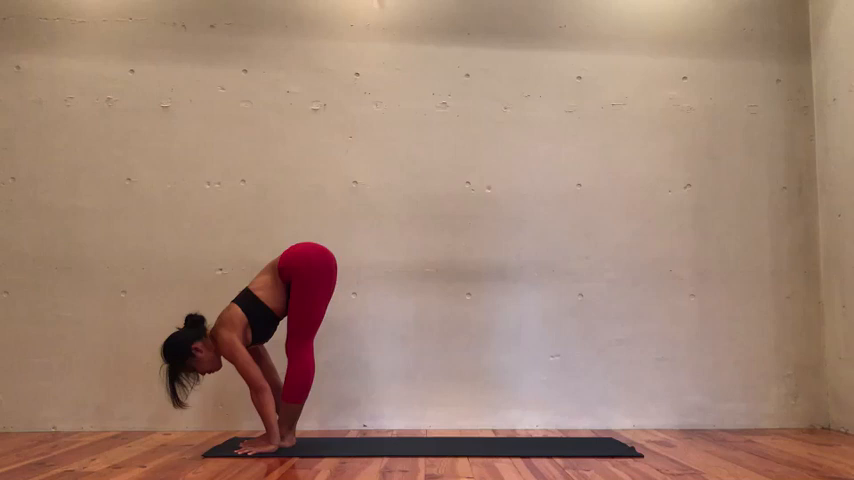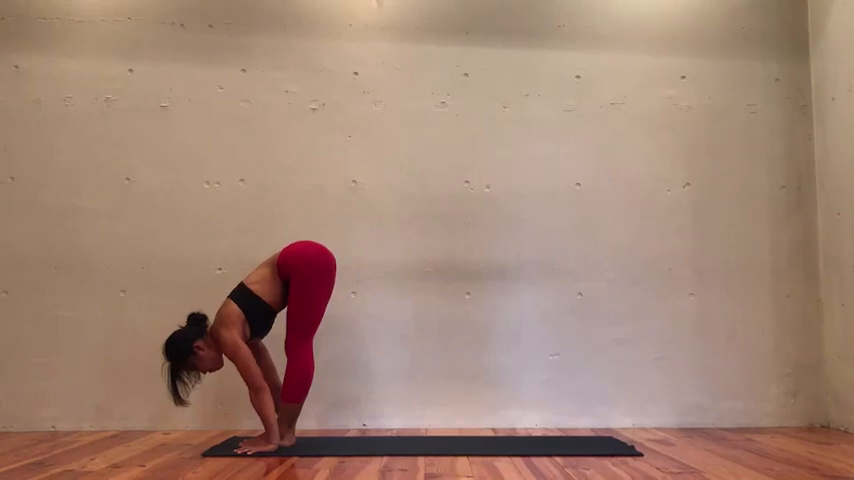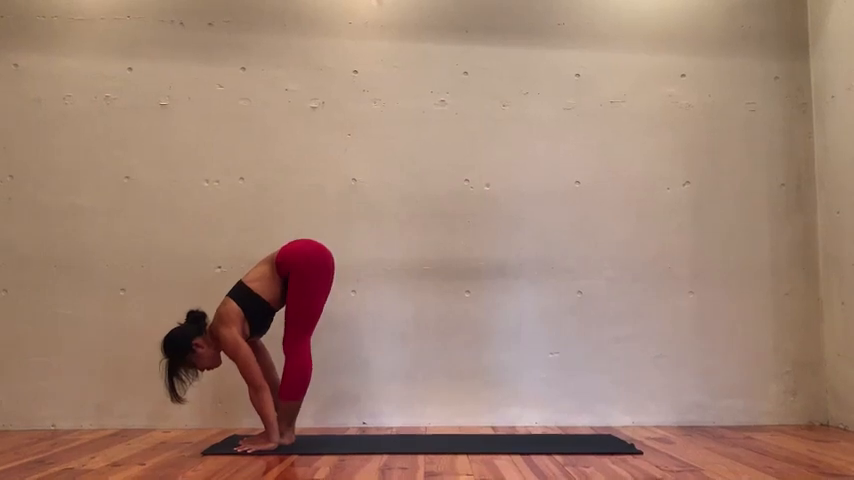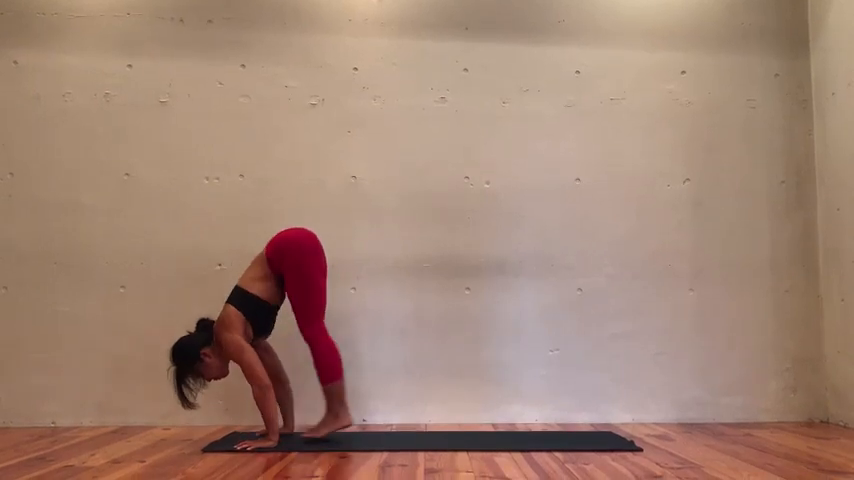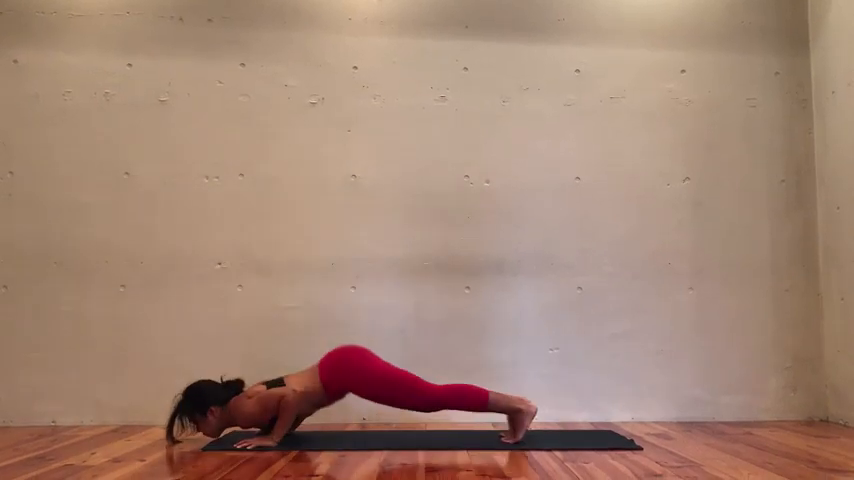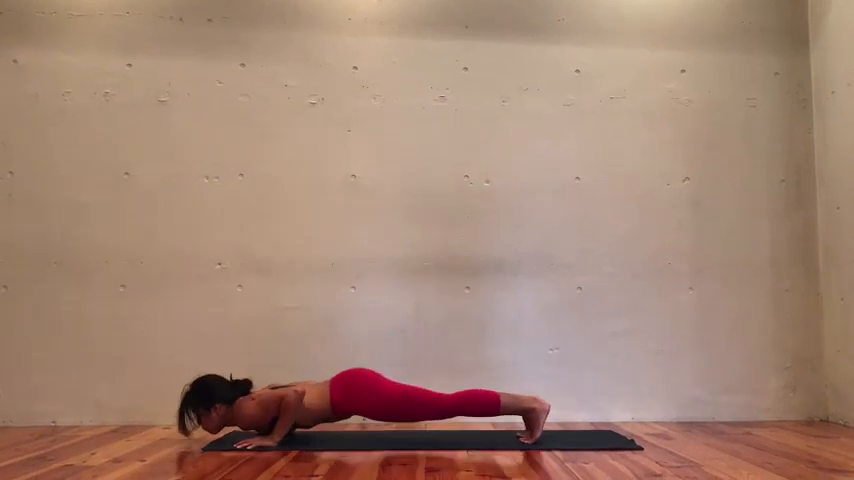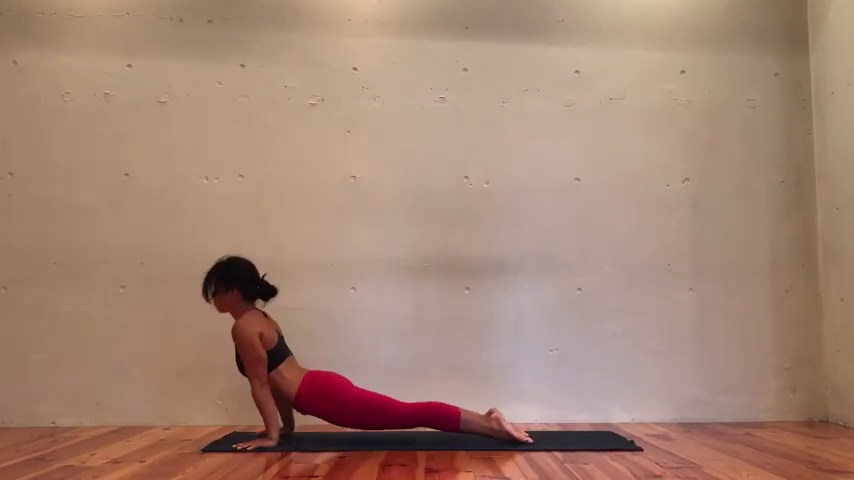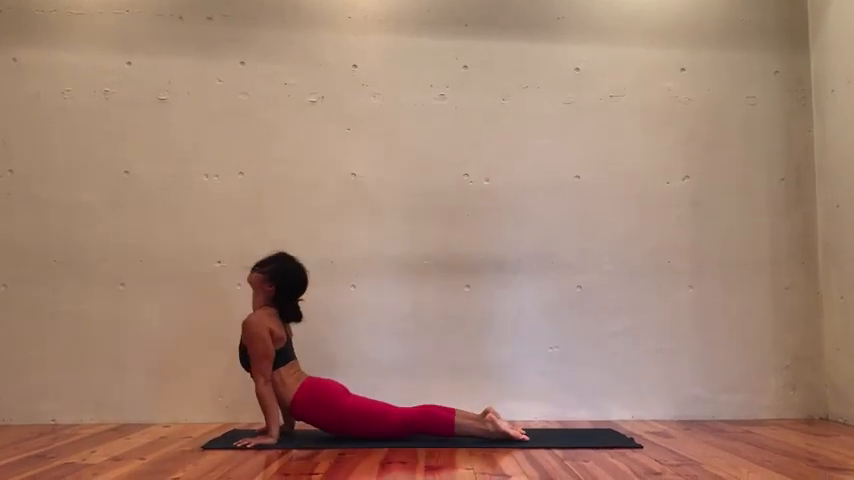
dt=0.7s
person 1, frame 1
left shoulder: (225, 338)
right shoulder: (238, 335)
left elbow: (261, 388)
right elbow: (271, 382)
left wrist: (273, 439)
right wrist: (275, 433)
left hip: (308, 264)
right hip: (304, 263)
left knee: (298, 353)
right knee: (299, 352)
left ankle: (286, 435)
right ankle: (286, 433)
person 1, frame 2
left shoulder: (225, 335)
right shoulder: (236, 331)
left elbow: (258, 388)
right elbow: (268, 381)
left wrist: (272, 438)
right wrist: (274, 431)
left hip: (306, 262)
right hip: (302, 261)
left knee: (298, 351)
right knee: (298, 351)
left ankle: (284, 434)
right ankle: (285, 432)
person 1, frame 3
left shoulder: (225, 333)
right shoulder: (236, 329)
left elbow: (258, 386)
right elbow: (268, 380)
left wrist: (273, 437)
right wrist: (274, 430)
left hip: (306, 261)
right hip: (302, 260)
left knee: (295, 348)
right knee: (295, 348)
left ankle: (285, 432)
right ankle: (285, 429)
person 1, frame 4
left shoulder: (228, 339)
right shoulder: (242, 334)
left elbow: (262, 386)
right elbow: (276, 379)
left wrist: (272, 437)
right wrist: (287, 426)
left hip: (293, 250)
right hip: (293, 249)
left knee: (313, 332)
right knee: (313, 332)
left ankle: (338, 412)
right ankle: (336, 413)
person 1, frame 5
left shoulder: (241, 411)
right shoulder: (245, 401)
left elbow: (292, 395)
left wrist: (273, 437)
right wrist: (278, 430)
left hip: (345, 369)
right hip: (343, 366)
left knee: (432, 396)
right knee: (430, 398)
left ankle: (516, 406)
right ankle: (513, 404)
person 1, frame 6
left shoulder: (247, 413)
right shoulder: (250, 399)
left elbow: (294, 394)
left wrist: (273, 437)
right wrist: (281, 428)
left hip: (355, 393)
right hip: (351, 386)
left knee: (445, 405)
right knee: (443, 405)
left ankle: (528, 404)
right ankle: (526, 403)
person 1, frame 7
left shoulder: (243, 327)
right shoulder: (260, 318)
left elbow: (259, 383)
left wrist: (271, 434)
right wrist: (286, 425)
left hip: (323, 395)
right hip: (324, 387)
left knee: (408, 414)
right knee: (410, 413)
left ankle: (492, 426)
right ankle: (486, 420)
person 1, frame 8
left shoulder: (255, 322)
right shoulder: (275, 318)
left elbow: (263, 380)
left wrist: (272, 432)
right wrist: (287, 422)
left hip: (321, 404)
right hip: (323, 394)
left knee: (405, 421)
right knee: (405, 417)
left ankle: (486, 427)
right ankle: (483, 419)
